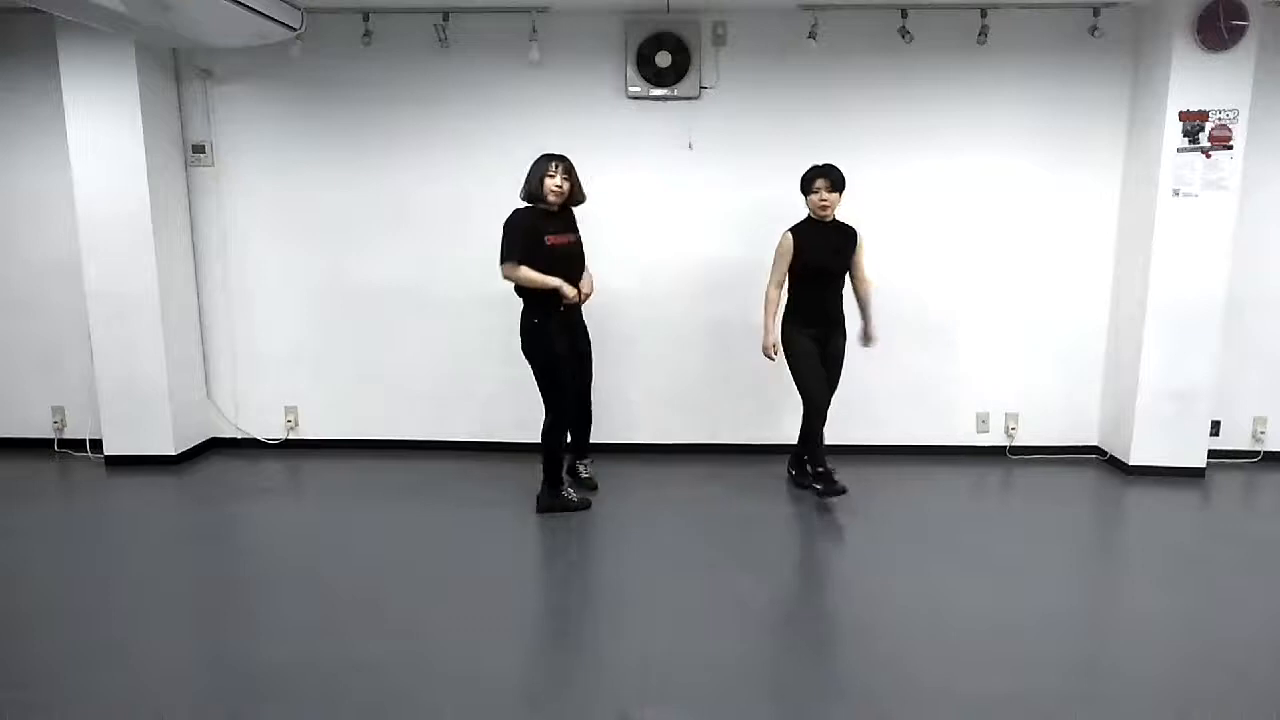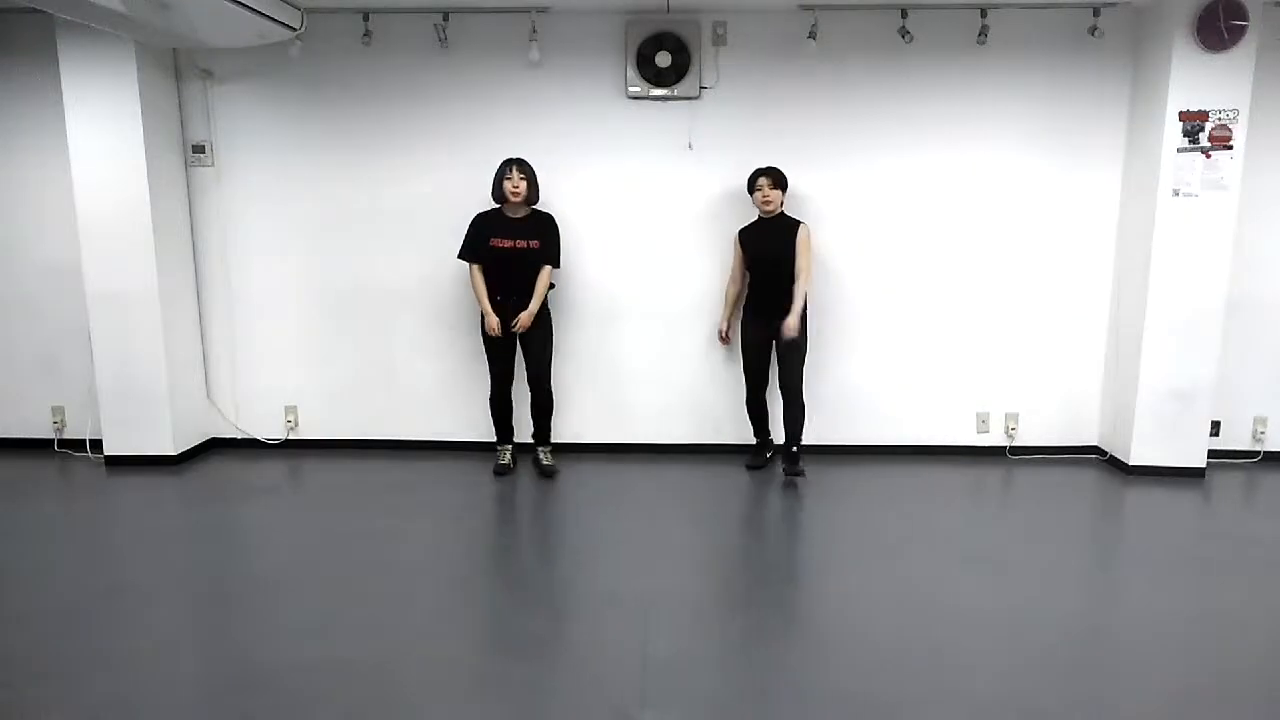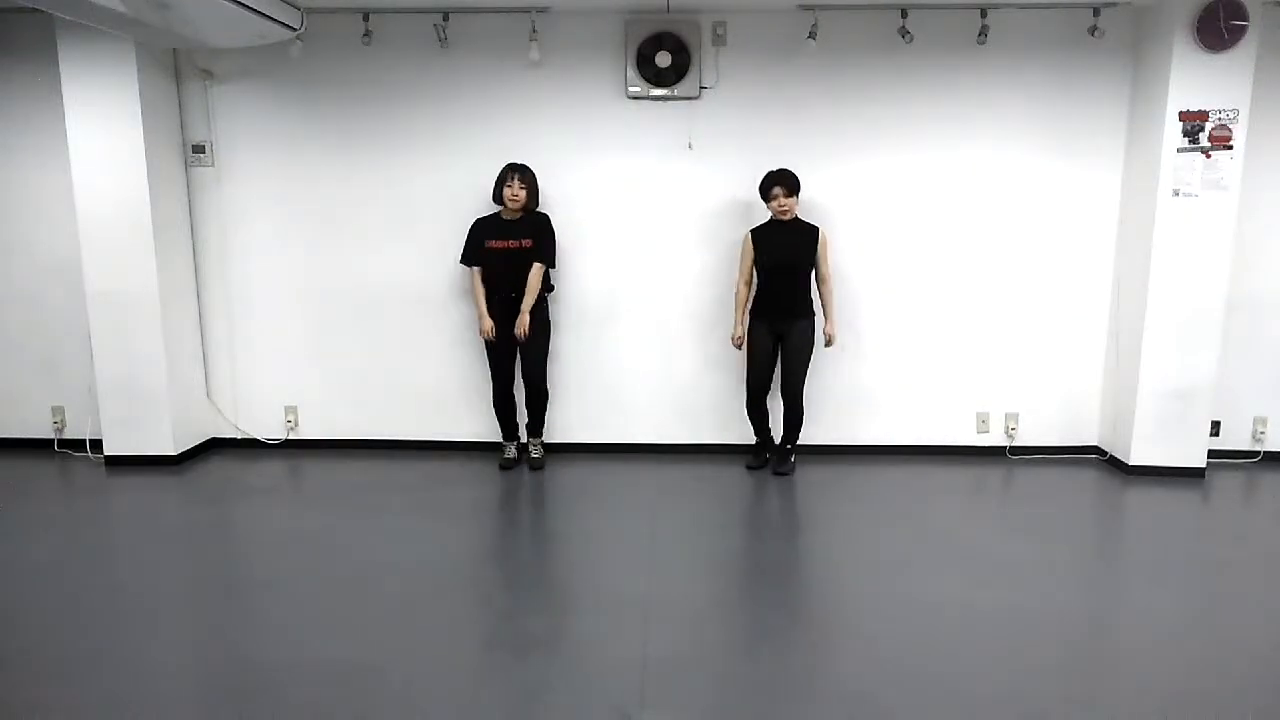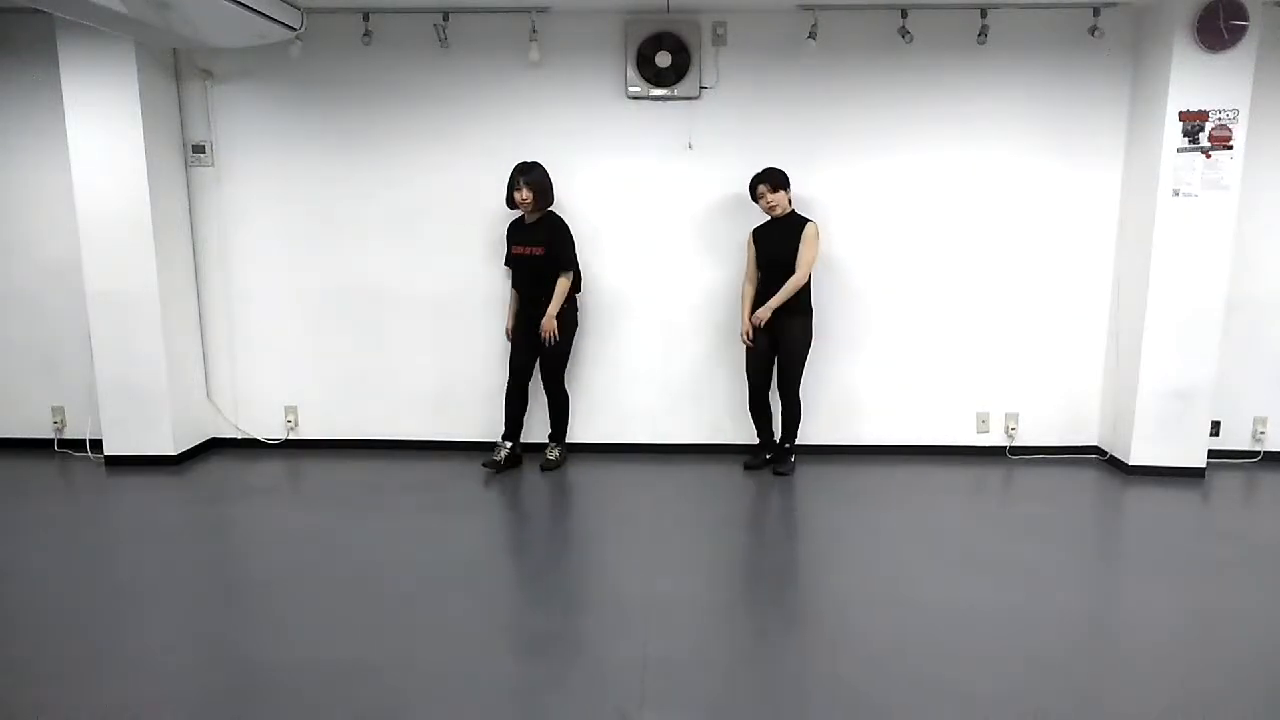
dt=1s
person 1, frame 1
left shoulder: (566, 216)
right shoulder: (523, 219)
right elbow: (510, 269)
left wrist: (585, 278)
right wrist: (559, 285)
left hip: (572, 319)
right hip: (540, 322)
left knee: (581, 395)
right knee: (559, 404)
left ankle: (579, 462)
right ankle: (552, 490)
person 1, frame 2
left shoulder: (544, 223)
right shoulder: (484, 223)
left elbow: (546, 270)
right elbow: (475, 269)
left wrist: (531, 311)
right wrist: (488, 311)
left hip: (533, 312)
right hip: (497, 311)
left knee: (540, 381)
right knee: (500, 383)
left ankle: (543, 449)
right ankle: (505, 447)
person 1, frame 3
left shoulder: (540, 224)
right shoulder: (483, 227)
left elbow: (538, 269)
right elbow: (476, 273)
left wrist: (525, 312)
right wrist: (483, 315)
left hip: (533, 312)
right hip: (497, 313)
left knee: (535, 380)
right knee: (502, 383)
left ankle: (535, 439)
right ankle: (510, 443)
person 1, frame 4
left shoulder: (555, 226)
right shoulder: (514, 229)
left elbow: (567, 274)
left wrist: (551, 315)
right wrist: (511, 316)
left hip: (558, 314)
right hip: (527, 313)
left knee: (552, 381)
right knee: (516, 378)
left ankle: (556, 445)
right ankle: (509, 446)
person 2, frame 1
left shoulder: (850, 236)
right shoulder: (794, 237)
left elbow: (859, 283)
right elbow: (775, 286)
left wrist: (867, 322)
right wrist: (769, 332)
left hip: (834, 329)
right hip: (799, 329)
left knee: (822, 401)
right knee: (815, 399)
left ankle: (799, 462)
right ankle: (820, 472)
person 2, frame 2
left shoulder: (798, 230)
right shoulder: (744, 235)
left elbow: (802, 276)
right elbow: (736, 280)
left wrist: (795, 314)
right wrist: (725, 319)
left hip: (788, 318)
right hip: (755, 318)
left knee: (791, 386)
right knee: (755, 386)
left ankle: (793, 454)
right ankle: (763, 443)
person 2, frame 3
left shoulder: (814, 234)
right shoulder: (755, 237)
left elbow: (824, 281)
right elbow: (744, 283)
left wrist: (829, 322)
right wrist: (738, 324)
left hip: (799, 322)
right hip: (762, 322)
left knee: (792, 390)
right knee: (756, 389)
left ankle: (787, 449)
right ankle: (765, 444)
person 2, frame 4
left shoulder: (806, 228)
right shoulder: (757, 235)
left elbow: (801, 275)
right elbow: (751, 280)
left wrist: (769, 307)
right wrist: (746, 319)
left hip: (795, 318)
right hip: (762, 318)
left knee: (788, 389)
right knee: (756, 387)
left ankle: (787, 449)
right ankle: (766, 446)
